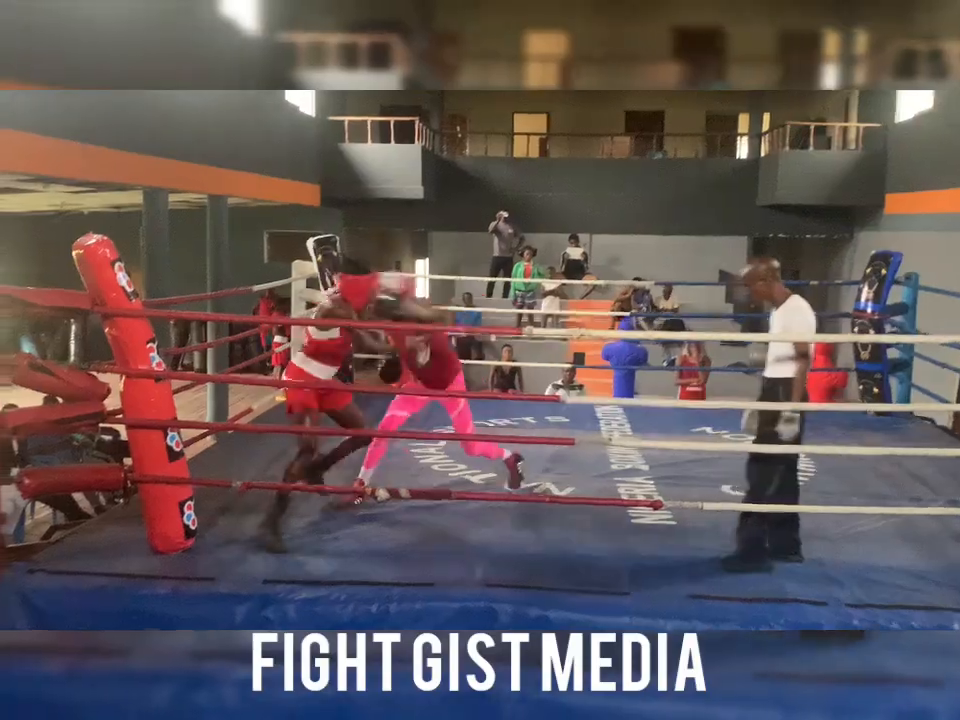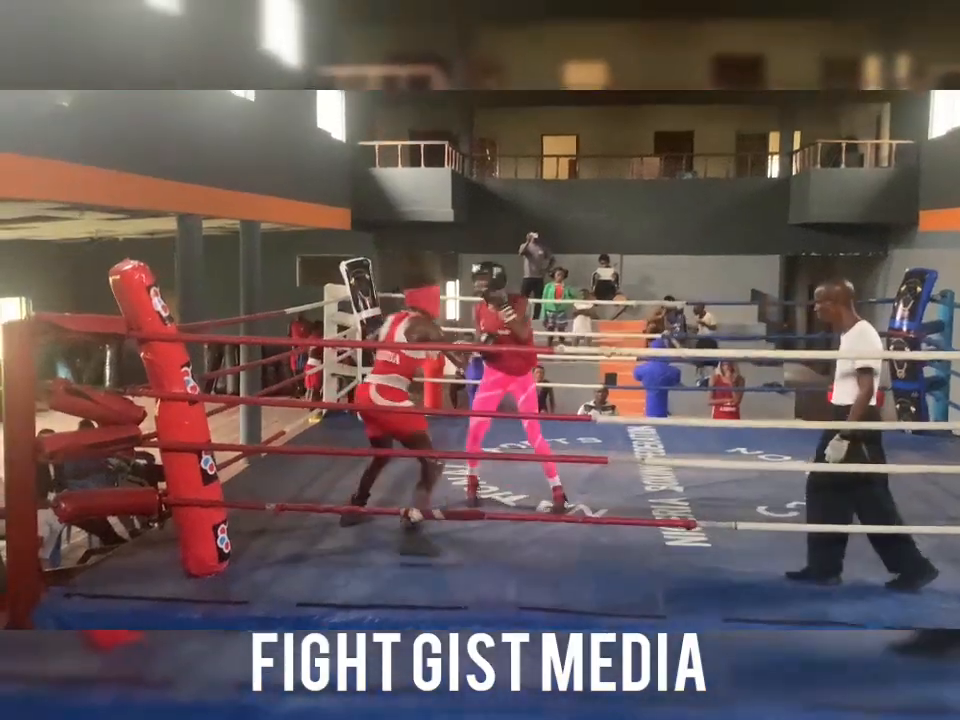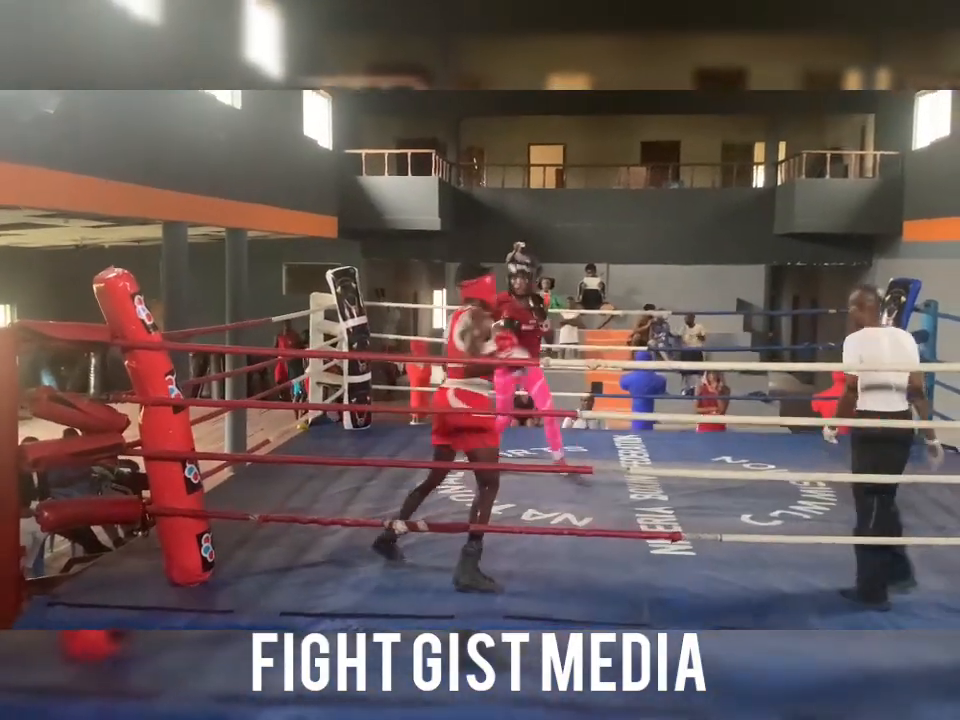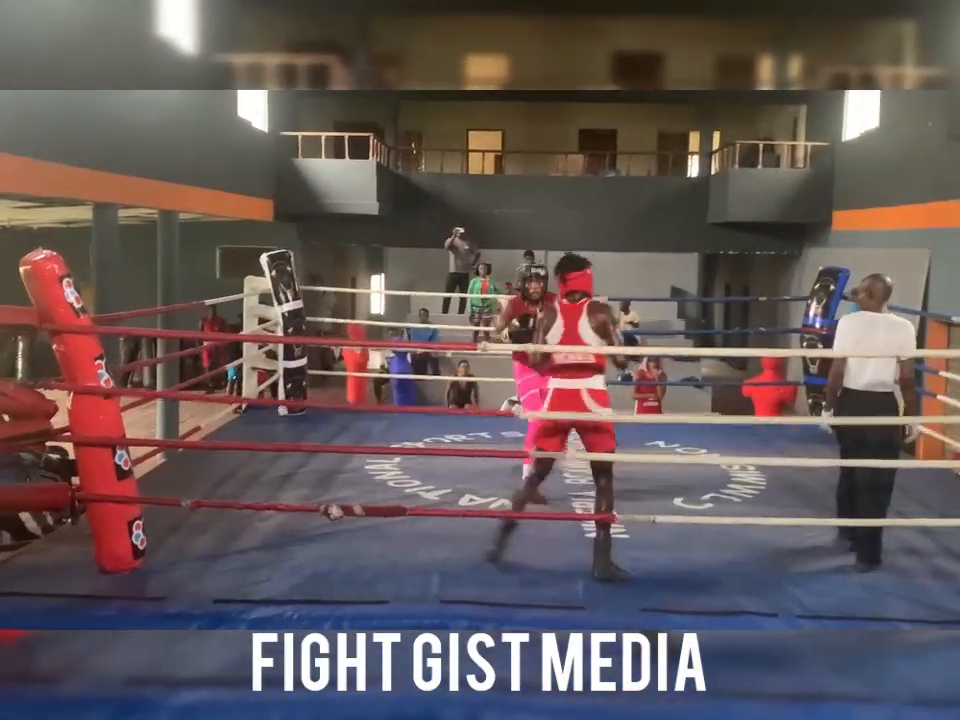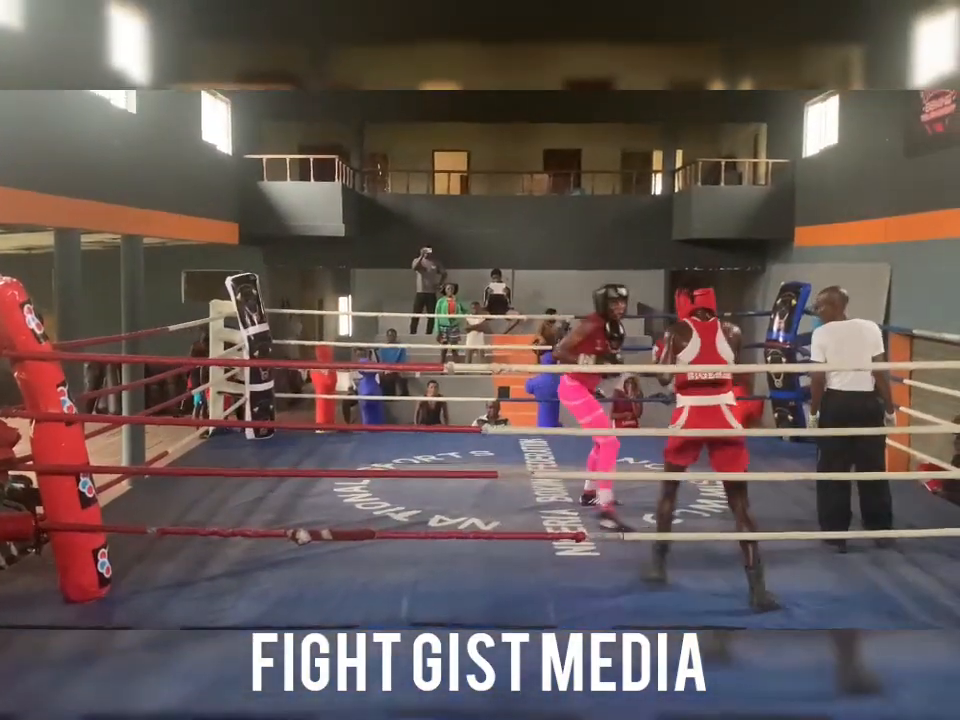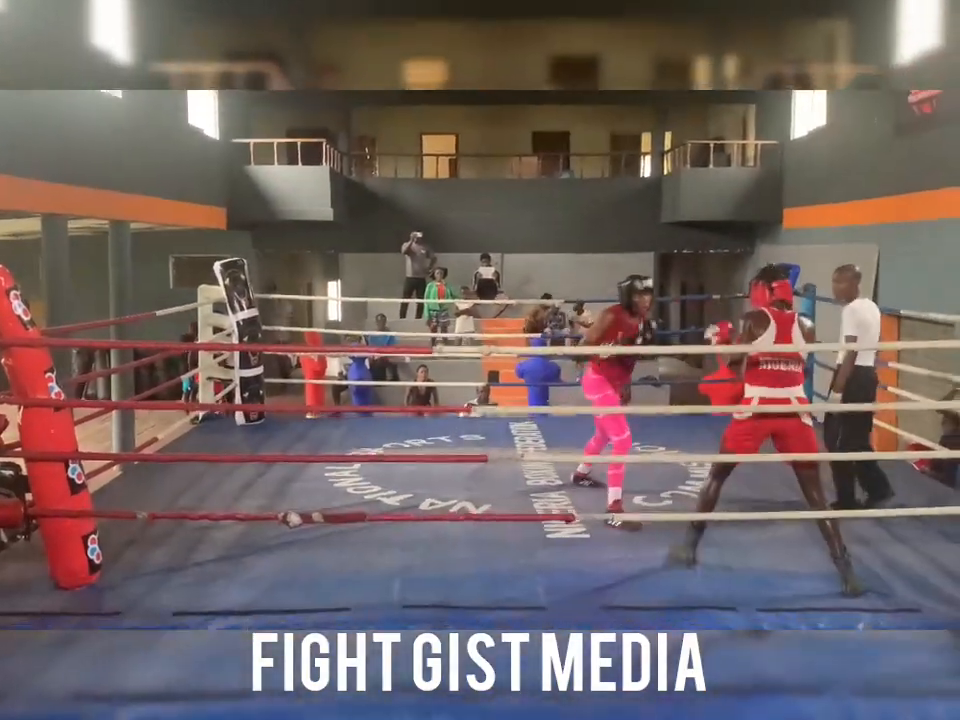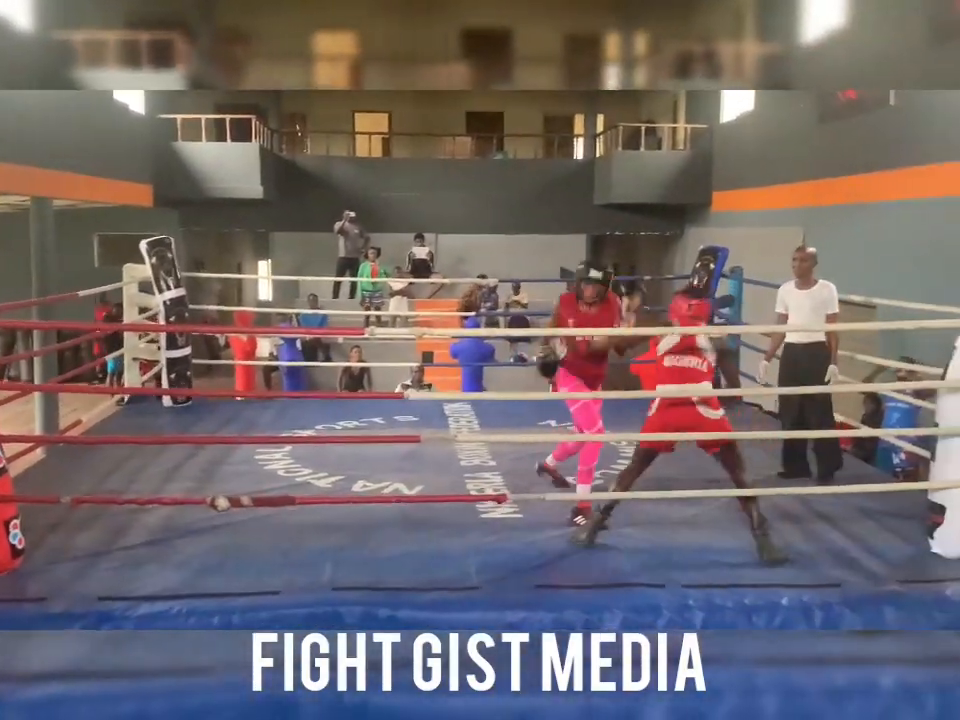
dt=0.7s
person 1, frame 1
left shoulder: (338, 301)
right shoulder: (333, 308)
right elbow: (370, 344)
left hip: (327, 380)
right hip: (303, 378)
left knee: (361, 433)
right knee: (308, 447)
left ankle: (312, 469)
right ankle: (272, 521)
person 1, frame 2
left shoulder: (393, 320)
right shoulder: (423, 326)
right elbow: (458, 357)
left hip: (368, 393)
right hip: (390, 399)
left knee: (383, 455)
right knee: (432, 463)
left ankle: (354, 509)
person 1, frame 3
left shoulder: (458, 316)
right shoulder: (479, 318)
right elbow: (475, 365)
right wrist: (499, 357)
left hip: (447, 397)
right hip: (469, 400)
left knee: (435, 476)
right knee: (488, 483)
left ankle: (389, 534)
right ankle: (468, 568)
person 1, frame 4
left shoulder: (548, 314)
right shoulder: (600, 312)
left elbow: (536, 362)
right elbow: (621, 360)
left hip: (556, 399)
right hip: (591, 400)
left knee: (538, 475)
right knee: (604, 481)
left ankle: (501, 538)
right ankle: (602, 561)
person 1, frame 5
left shoulder: (678, 332)
right shoulder: (731, 332)
left elbow: (664, 378)
left wrist: (665, 351)
left hip: (688, 420)
right hip: (724, 419)
left knee: (669, 491)
right knee: (740, 502)
left ankle: (659, 565)
right ankle: (757, 587)
person 1, frame 6
left shoulder: (753, 319)
right shoulder: (806, 327)
left elbow: (735, 360)
left wrist: (722, 340)
left hip: (754, 411)
right hip: (793, 413)
left knee: (717, 476)
right knee: (814, 493)
left ankle: (689, 545)
right ankle: (846, 571)
person 1, frame 7
left shoulder: (669, 330)
right shoulder: (712, 339)
right elbow: (732, 375)
left hip: (665, 410)
right hip: (703, 409)
left knee: (634, 469)
right knee: (737, 475)
left ankle: (592, 527)
right ankle: (764, 543)
person 2, frame 1
left shoulder: (797, 310)
right shoulder: (778, 310)
left elbow: (802, 363)
left wrist: (793, 410)
right wrist: (758, 406)
left hip: (785, 397)
right hip: (773, 395)
left knee: (765, 472)
right knee: (780, 474)
left ankle: (753, 552)
right ankle: (786, 546)
person 2, frame 2
left shoulder: (862, 336)
right shoulder: (848, 335)
left elbow: (866, 391)
left wrist: (845, 436)
left hip: (857, 425)
right hip: (842, 420)
left knee: (872, 501)
right knee: (822, 489)
left ankle: (914, 567)
right ankle: (824, 567)
person 2, frame 3
left shoulder: (855, 340)
right shoulder: (905, 339)
left elbow: (849, 393)
right elbow: (918, 391)
left wrist: (832, 425)
right wrist: (930, 437)
left hip: (868, 426)
right hip: (900, 426)
left knee: (868, 504)
right knee: (886, 500)
left ankle: (873, 589)
right ankle: (898, 572)
person 2, frame 4
left shoulder: (848, 322)
right shoulder: (903, 328)
left elbow: (836, 372)
right elbow: (907, 380)
left wrist: (828, 407)
right wrist: (911, 419)
left hip: (851, 403)
right hip: (884, 407)
left knee: (850, 473)
right knee: (877, 483)
left ankle: (850, 534)
right ankle: (867, 555)
person 2, frame 5
left shoulder: (822, 333)
right shoulder: (870, 328)
left elbow: (818, 378)
right elbow: (880, 373)
left wrist: (813, 412)
right wrist: (889, 409)
left hip: (835, 404)
right hip: (867, 404)
left knee: (832, 472)
right knee: (873, 470)
left ankle: (836, 535)
right ankle: (880, 529)
person 2, frame 6
left shoulder: (851, 310)
right shoulder: (871, 307)
left elbow: (851, 353)
left wrist: (837, 389)
left hip: (853, 377)
right hip: (868, 375)
left knee: (839, 440)
right knee: (858, 438)
left ankle: (846, 501)
right ankle: (878, 490)
person 2, frame 7
left shoulder: (827, 289)
right shoulder: (785, 290)
left elbow: (832, 329)
left wrist: (833, 362)
right wrist: (767, 358)
left hip: (816, 353)
right hip: (791, 353)
left knee: (820, 415)
right knee: (790, 413)
left ankle: (827, 469)
right ankle: (795, 465)
person 3, frame 1
left shoulder: (421, 322)
right wrist: (392, 362)
left hip: (448, 381)
right hip: (420, 382)
left knee: (471, 446)
right knee: (385, 429)
left ankle: (511, 459)
right ankle: (360, 485)
person 3, frame 2
left shoulder: (515, 302)
right shoulder: (479, 310)
left elbow: (525, 337)
left wrist: (504, 307)
right wrist: (483, 343)
left hip: (521, 374)
right hip: (493, 373)
left knee: (534, 435)
right knee: (476, 428)
left ankle: (557, 491)
right ankle: (473, 482)
person 3, frame 3
left shoulder: (536, 300)
right shoulder: (499, 301)
left wrist: (542, 320)
right wrist: (502, 326)
left hip: (529, 365)
right hip: (506, 363)
left knee: (549, 411)
right knee: (503, 417)
left ankle: (559, 459)
person 3, frame 4
left shoulder: (553, 302)
right shoulder: (513, 305)
right elbow: (495, 337)
right wrist: (513, 330)
right hip: (525, 368)
right knee: (537, 420)
left ankle: (535, 460)
right ankle: (528, 479)
person 3, frame 5
left shoulder: (610, 327)
right shoulder: (591, 324)
left elbow: (607, 362)
right elbow: (559, 352)
left wrist: (614, 352)
right wrist: (591, 360)
left hip: (584, 389)
right hip: (574, 388)
left knee: (602, 441)
right knee: (609, 444)
left ankle: (589, 493)
right ankle: (606, 511)
person 3, frame 6
left shoulder: (640, 319)
right shoulder: (612, 315)
left elbow: (634, 355)
right elbow: (584, 347)
left wrist: (641, 340)
right wrist: (612, 351)
left hip: (615, 382)
right hip: (598, 380)
left knee: (604, 434)
right knee: (623, 440)
left ankle: (581, 473)
right ankle: (614, 509)
person 3, frame 7
left shoulder: (614, 304)
right shoulder: (566, 301)
right elbow: (553, 330)
right wrist: (549, 351)
left hip: (596, 377)
right hip: (570, 374)
left knee: (584, 434)
right knee: (595, 432)
left ankle: (548, 465)
right ankle: (581, 508)
